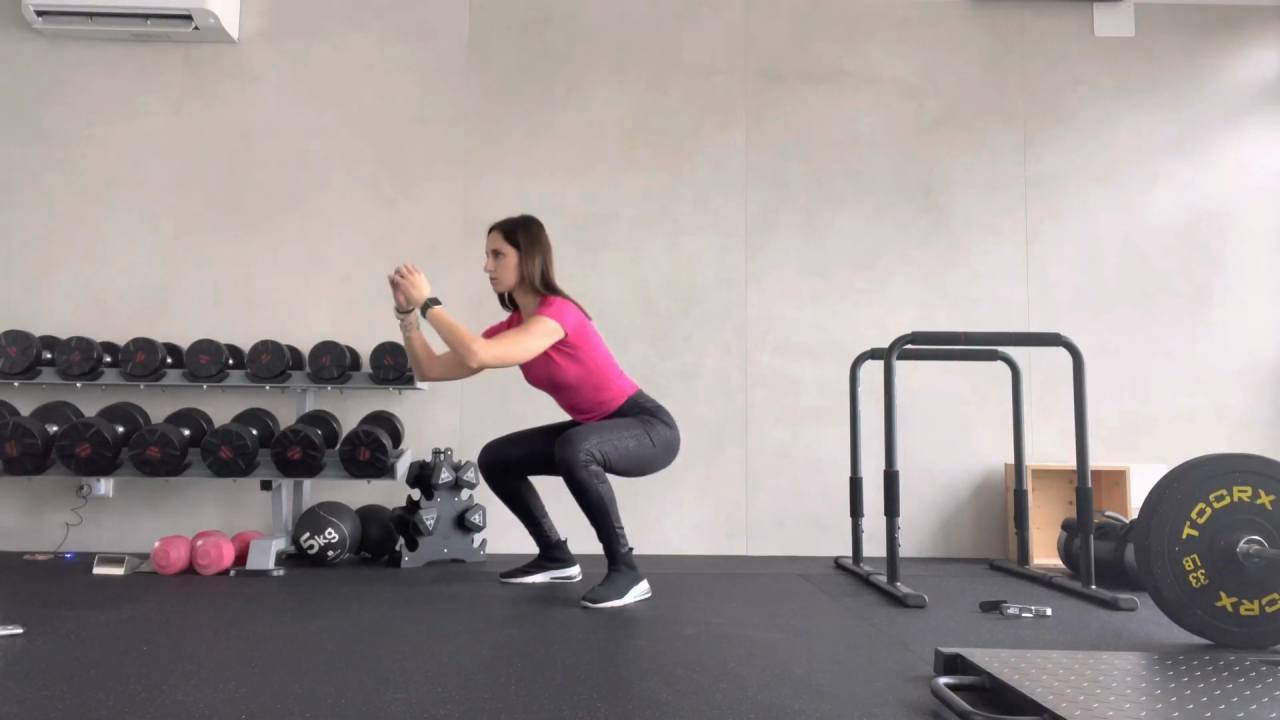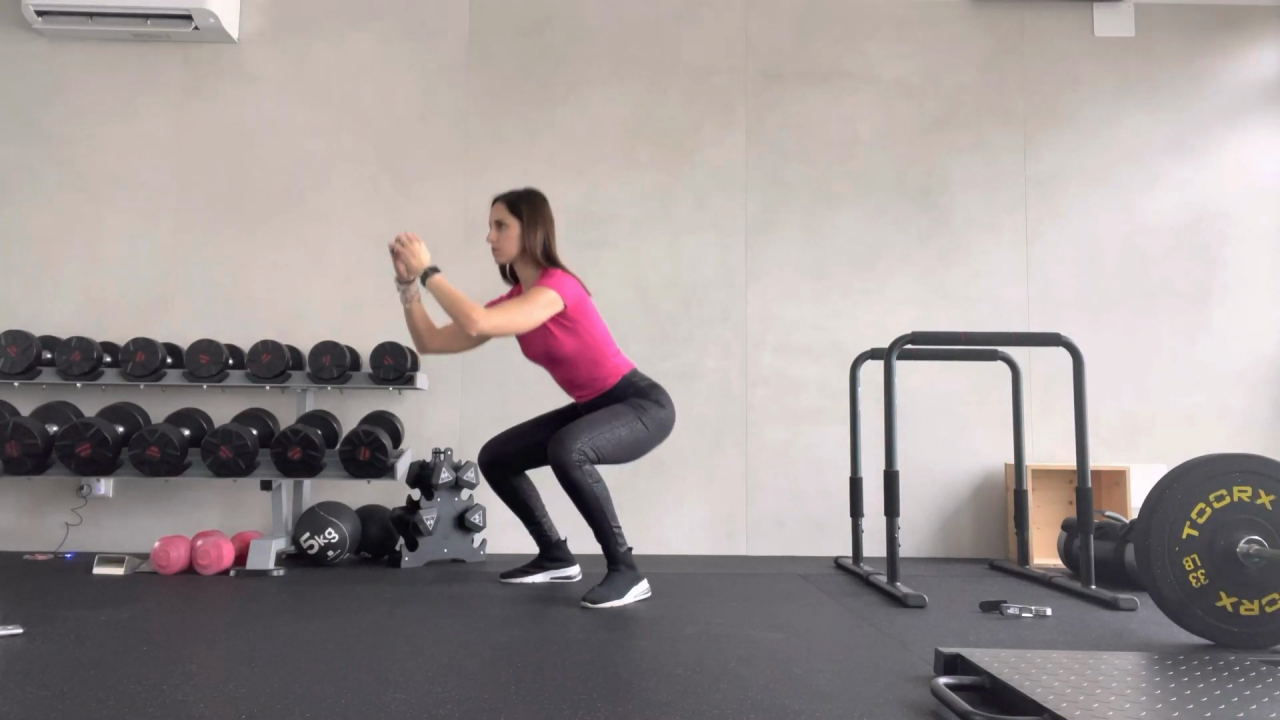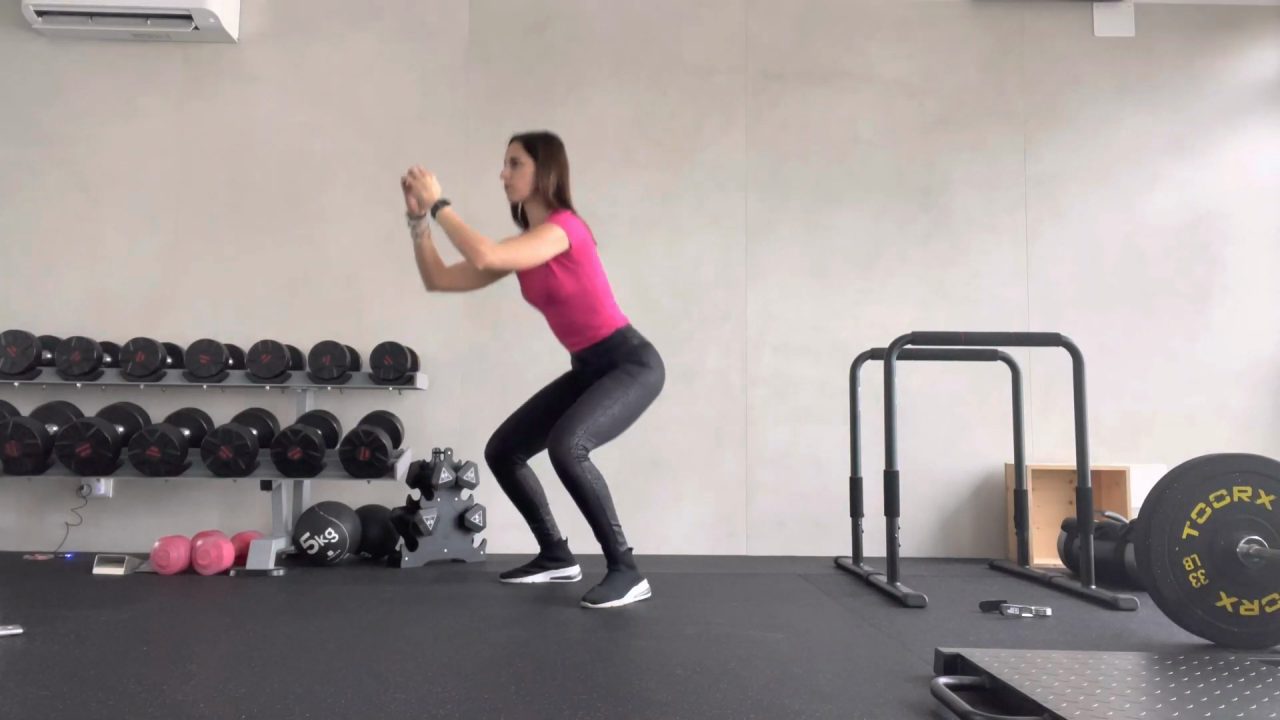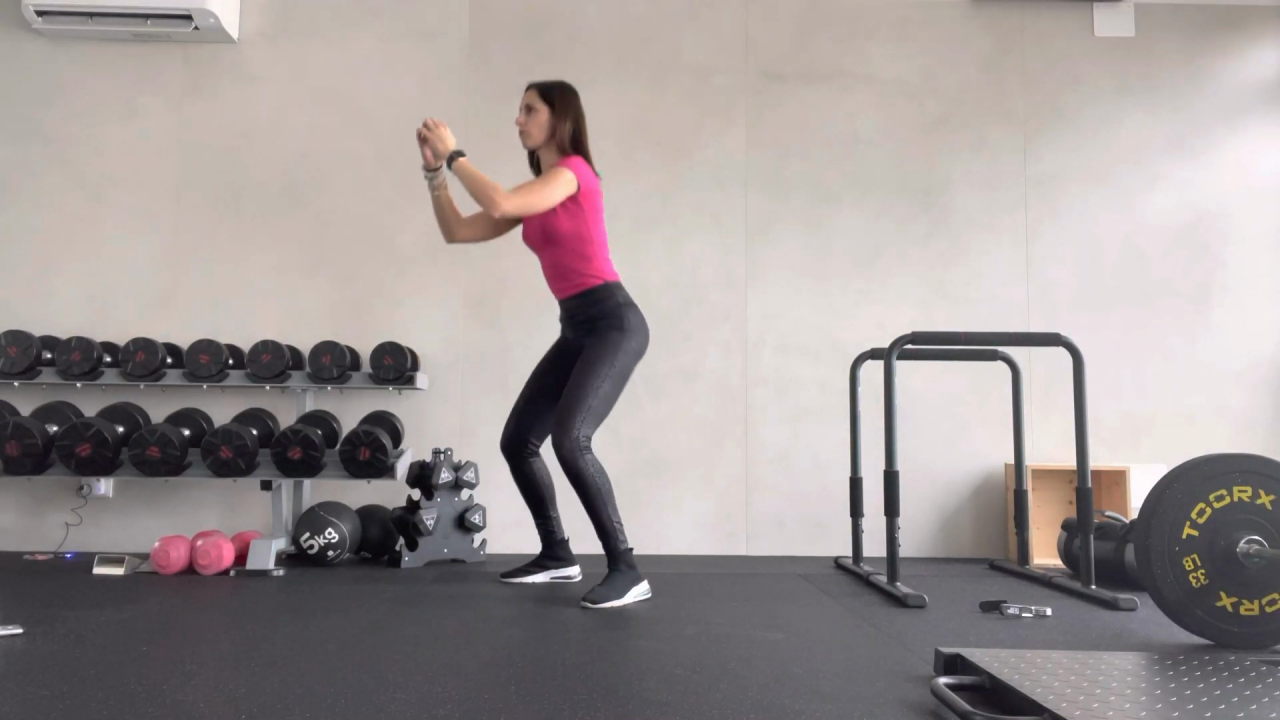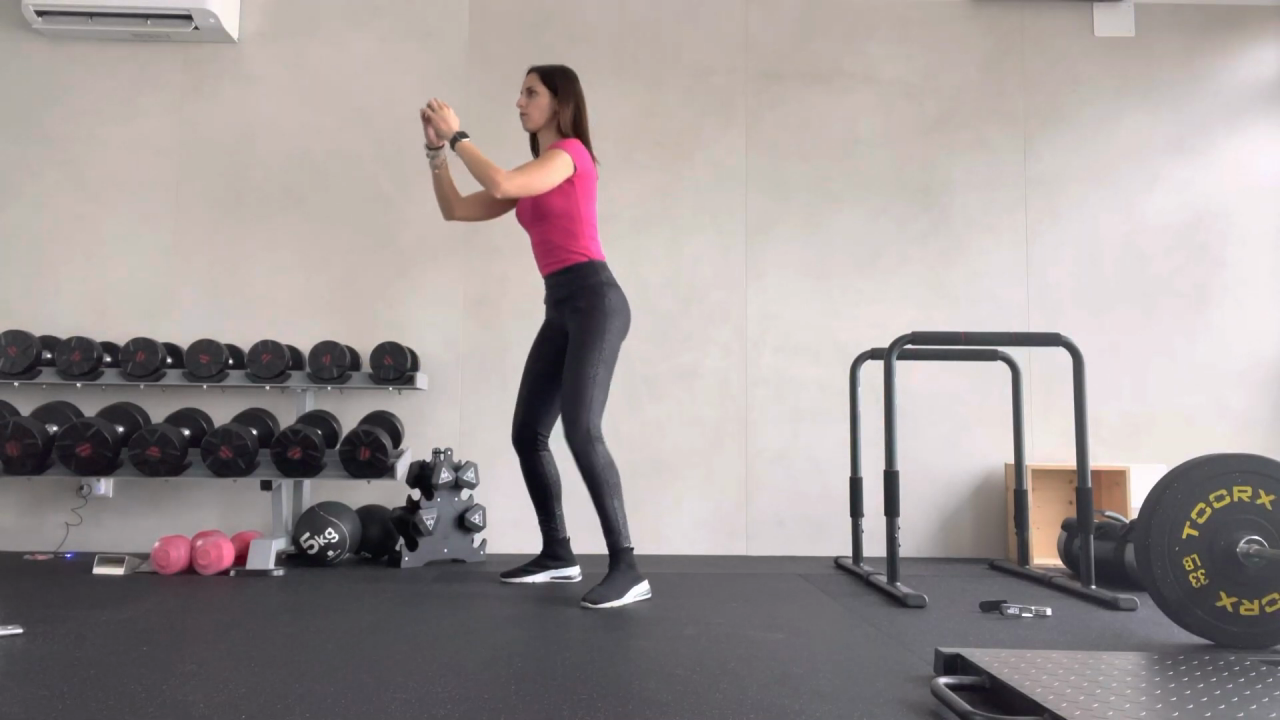
dt=0.2s
person 1, frame 1
left shoulder: (556, 314)
right shoulder: (514, 327)
left elbow: (477, 357)
right elbow: (429, 369)
left wrist: (428, 302)
right wrist: (407, 311)
left hip: (650, 427)
right hip: (598, 427)
left knee: (573, 449)
right knee: (494, 459)
left ankle: (625, 571)
right ankle: (556, 555)
person 1, frame 2
left shoulder: (556, 286)
right shoulder: (516, 301)
left elbow: (478, 324)
right elbow: (431, 343)
left wrist: (428, 270)
right wrist: (408, 283)
left hip: (644, 406)
right hip: (597, 408)
left knee: (566, 449)
right knee: (495, 457)
left ankle: (625, 570)
right ankle: (555, 554)
person 1, frame 3
left shoulder: (563, 226)
right shoulder: (524, 246)
left elbow: (485, 257)
right elbow: (438, 280)
left wrist: (439, 203)
right wrist: (419, 218)
left hip: (633, 364)
right hip: (590, 369)
left knee: (566, 445)
right knee: (502, 450)
left ankle: (626, 569)
right ankle: (556, 554)
person 1, frame 4
left shoulder: (573, 170)
right shoulder: (536, 196)
left elbow: (499, 204)
right elbow: (456, 231)
left wrist: (454, 154)
right wrist: (434, 170)
left hip: (614, 322)
right hip: (577, 330)
left knee: (569, 438)
right knee: (516, 441)
left ankle: (626, 570)
right ankle: (557, 554)
person 1, frame 5
left shoulder: (571, 153)
right shoulder: (537, 173)
left elbow: (499, 184)
right elbow: (457, 209)
left wrist: (458, 134)
right wrist: (437, 149)
left hip: (594, 299)
right hip: (561, 308)
left knee: (580, 429)
right knee: (527, 434)
left ankle: (626, 568)
right ankle: (558, 554)
